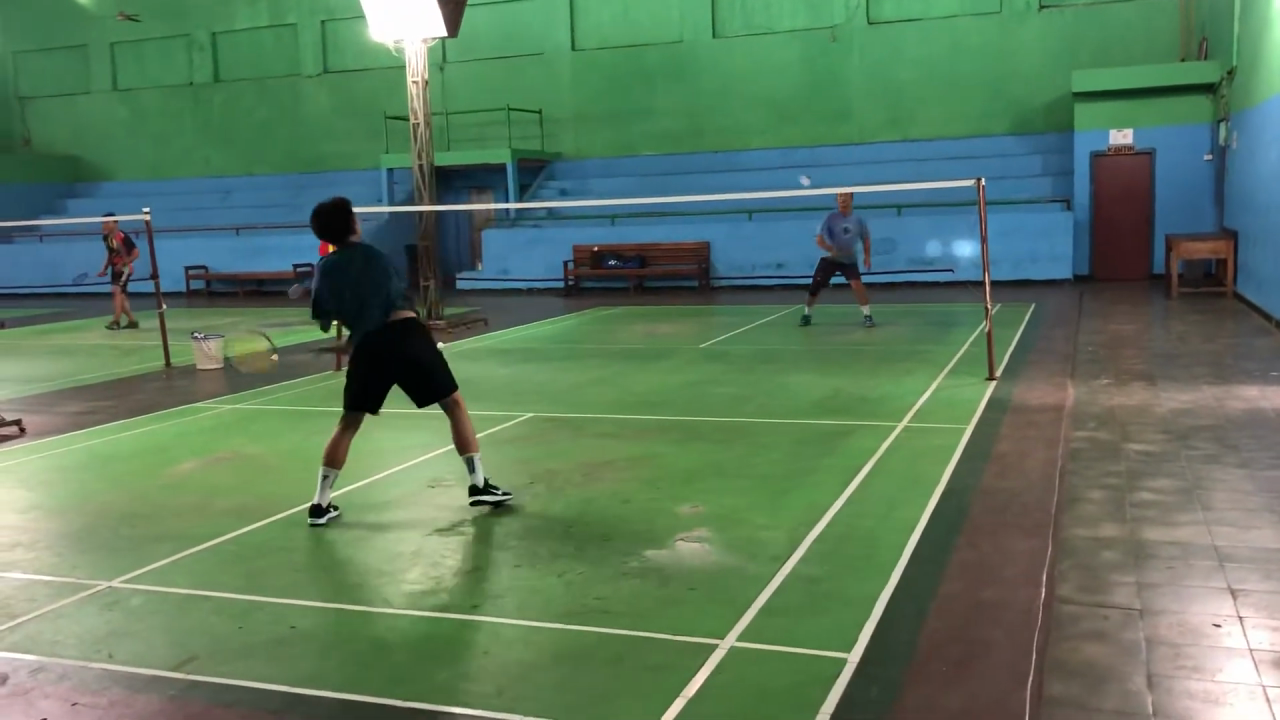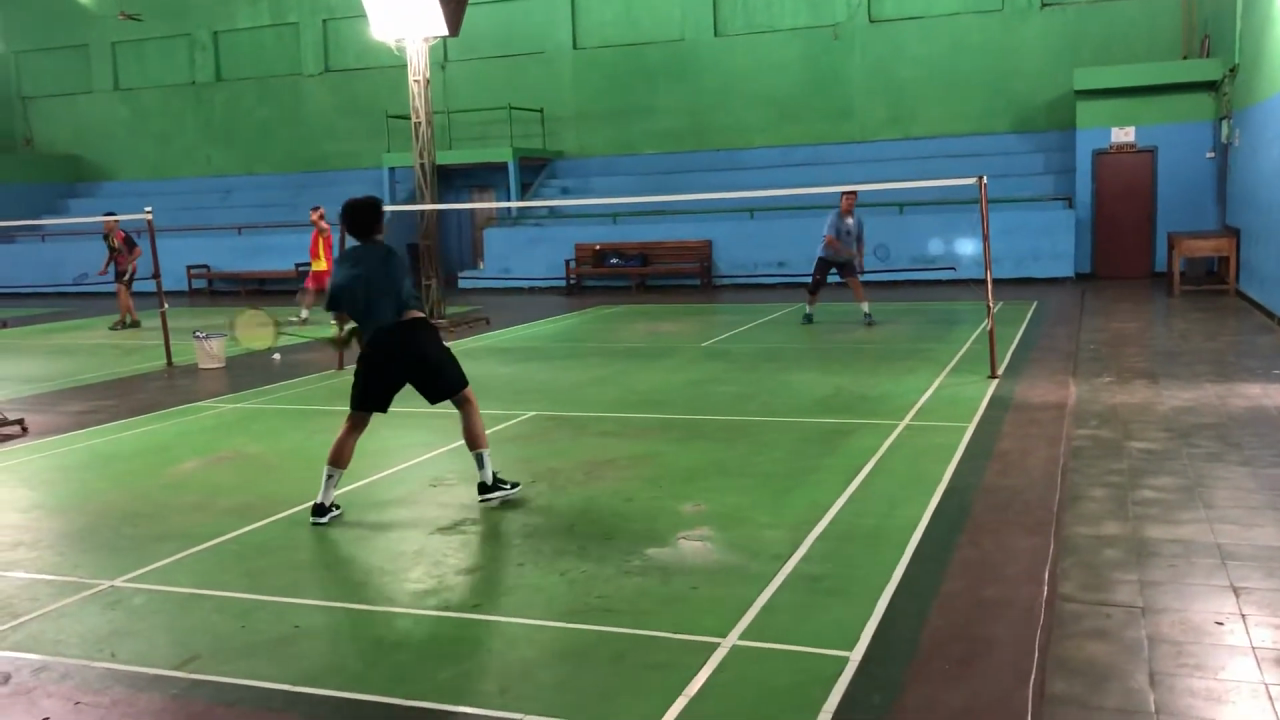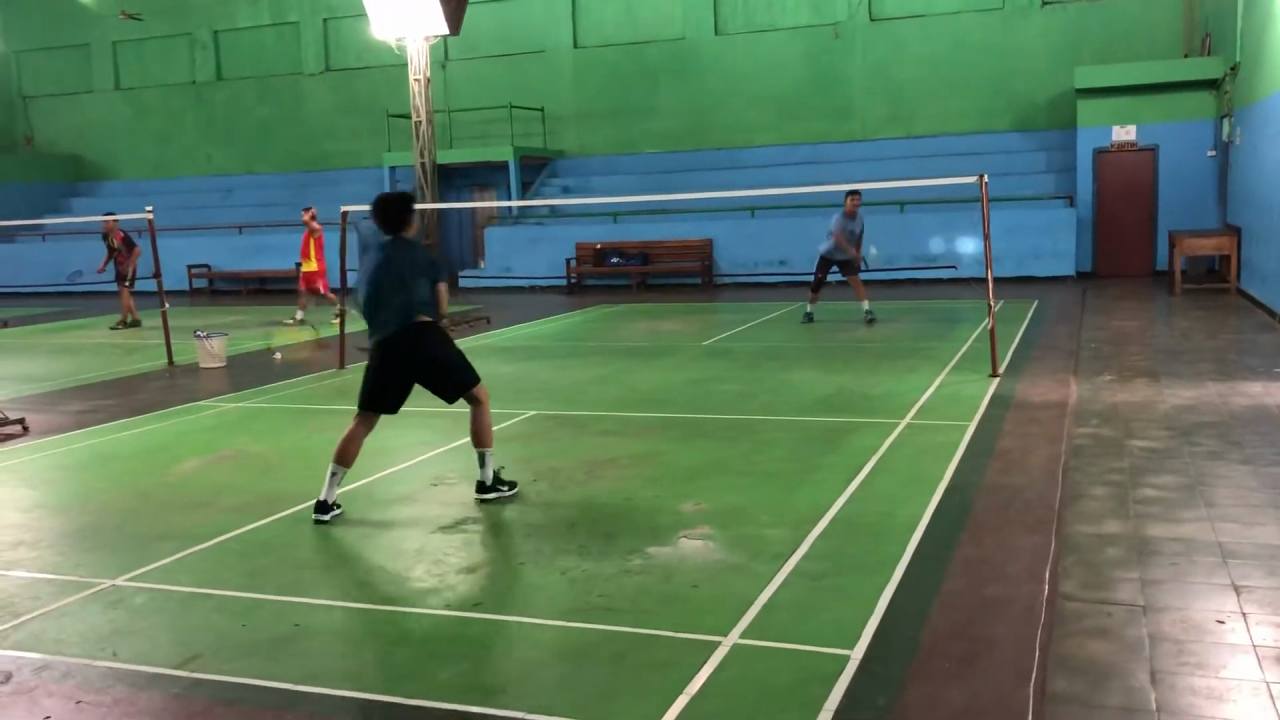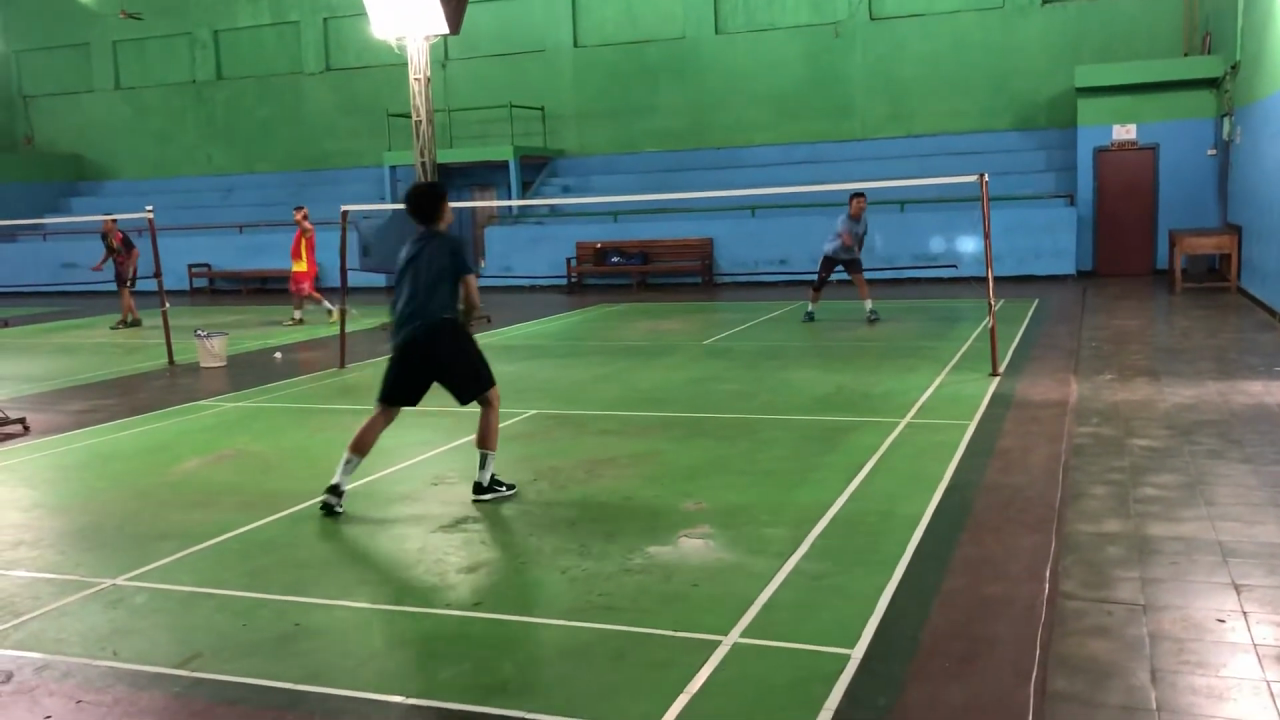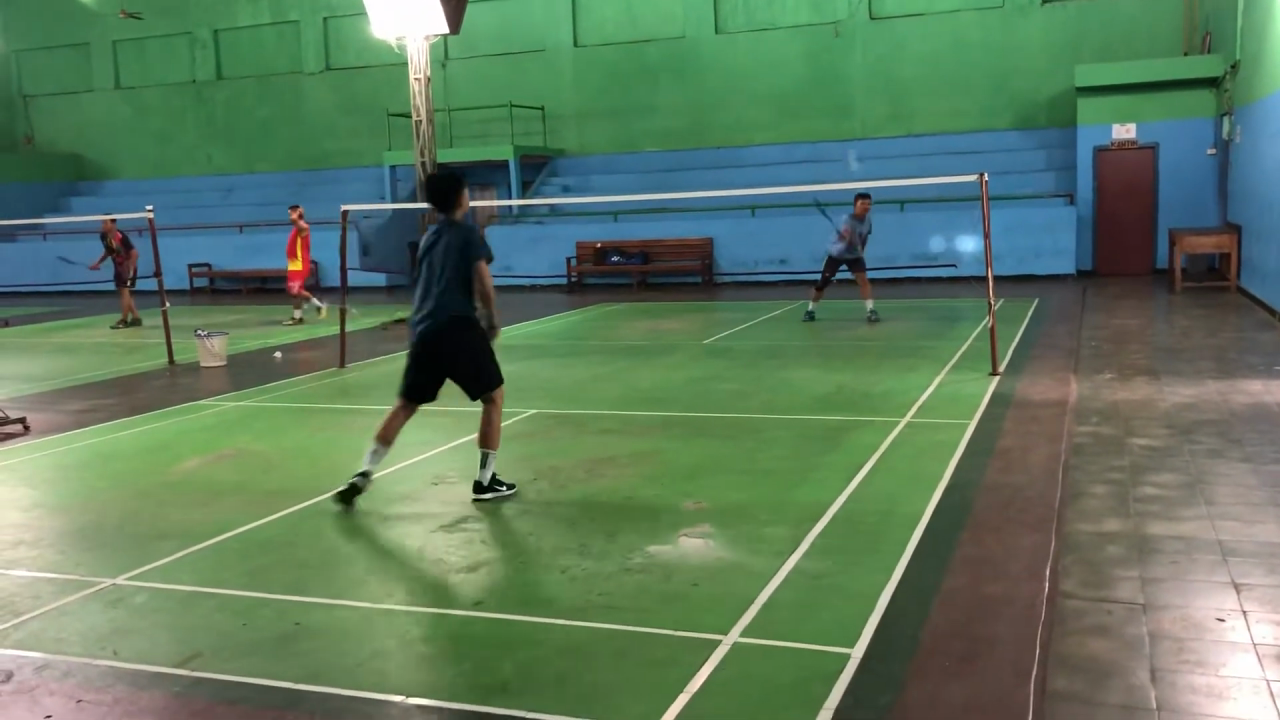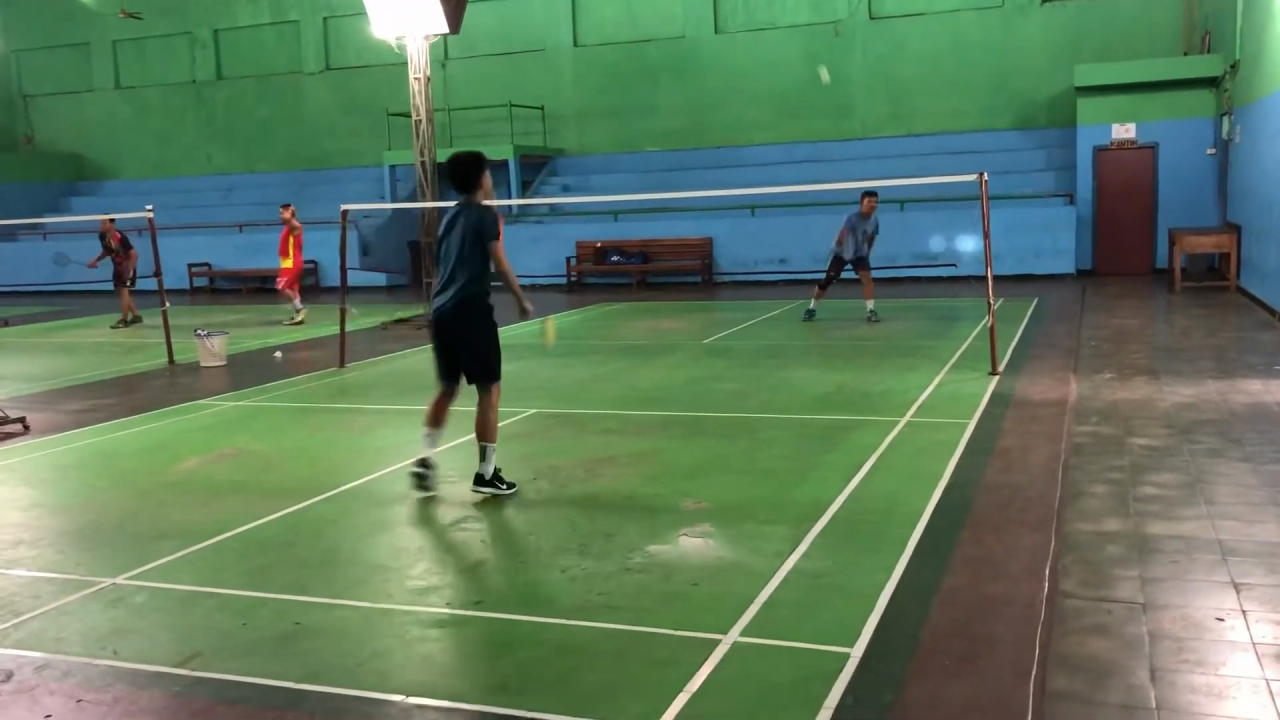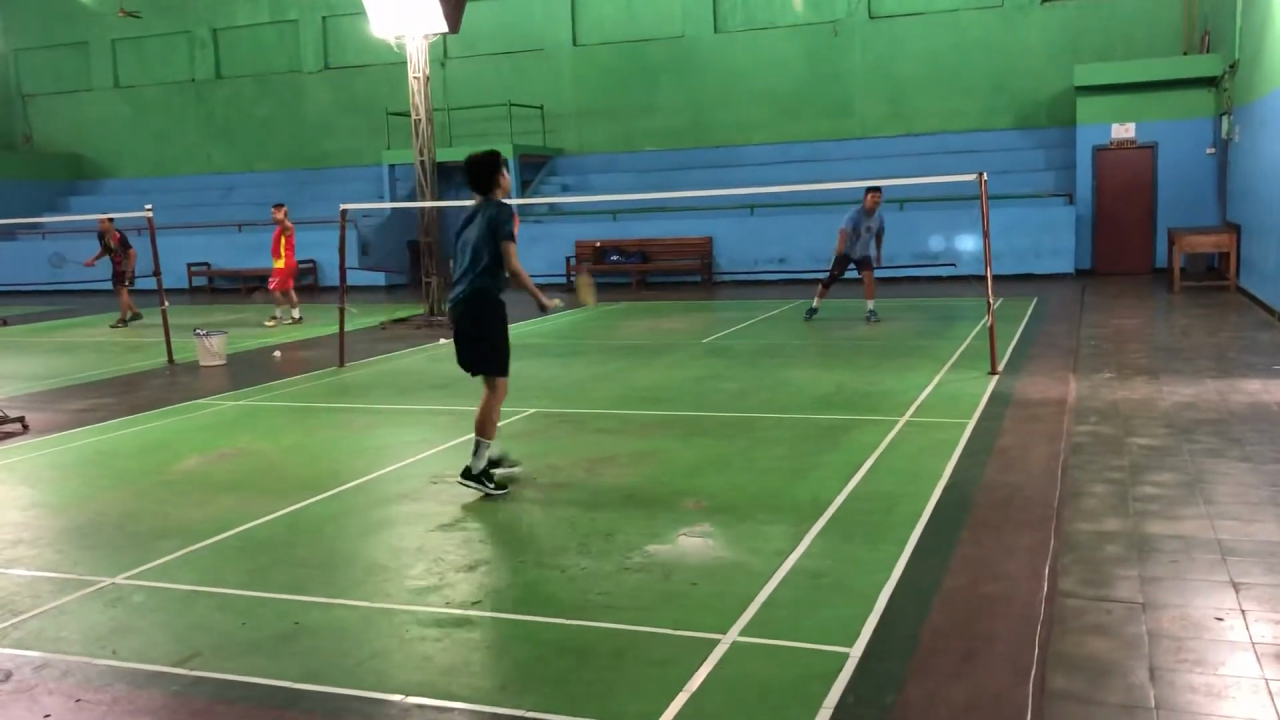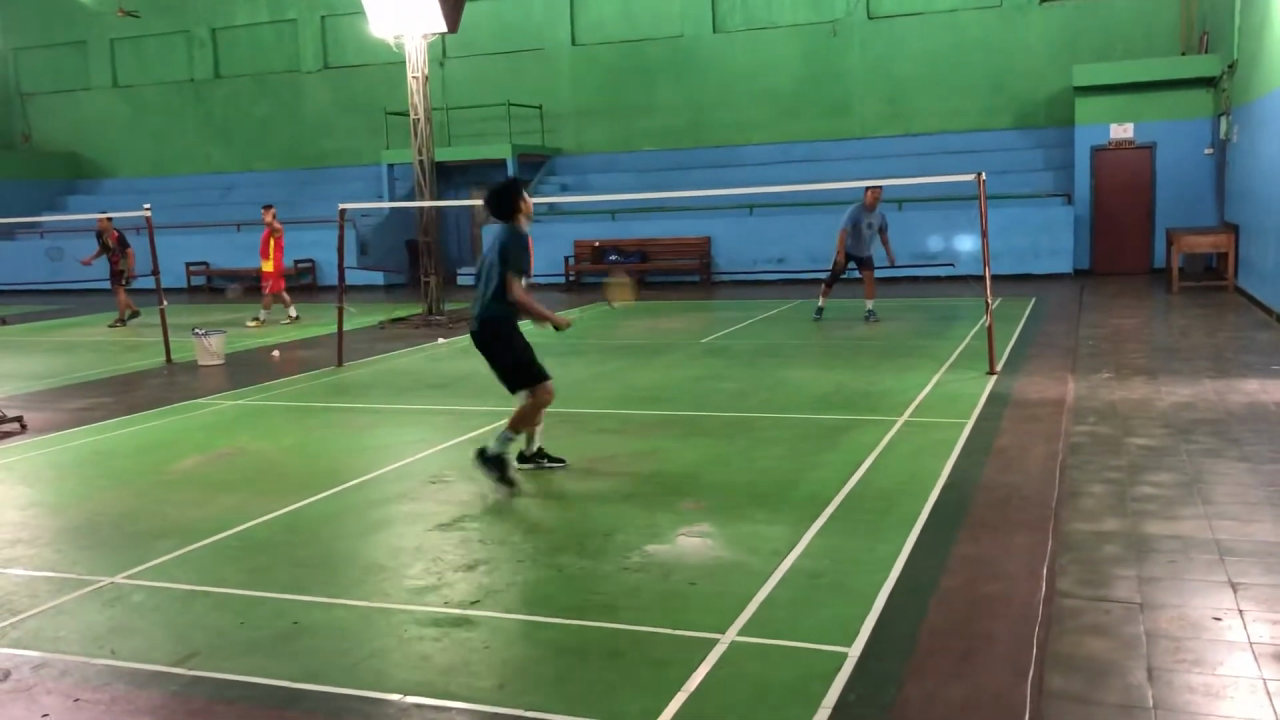
dt=0.1s
person 1, frame 1
left shoulder: (324, 272)
right shoulder: (372, 254)
left elbow: (325, 324)
left hip: (367, 345)
right hip: (406, 331)
left knee: (348, 424)
right knee: (454, 404)
left ankle: (320, 504)
right ankle: (479, 483)
person 1, frame 2
left shoulder: (341, 266)
right shoulder: (391, 255)
left elbow: (342, 314)
left hip: (375, 345)
right hip: (412, 333)
left knee: (355, 423)
right knee: (467, 400)
left ankle: (323, 502)
right ankle: (487, 481)
person 1, frame 3
left shoulder: (372, 260)
right shoulder: (421, 253)
left elbow: (370, 307)
right elbow: (441, 308)
left hip: (386, 345)
right hip: (424, 335)
left knee: (363, 422)
right knee: (479, 398)
left ankle: (326, 500)
right ankle: (487, 480)
person 1, frame 4
left shoulder: (409, 250)
right shoulder: (454, 244)
right elbow: (470, 298)
right wrist: (465, 325)
left hip: (406, 340)
right hip: (444, 333)
left knee: (384, 415)
right knee: (490, 399)
left ankle: (336, 487)
right ankle: (486, 482)
person 1, frame 5
left shoulder: (429, 238)
right shoulder: (469, 234)
right elbow: (484, 286)
right wrist: (492, 321)
left hip: (424, 331)
right hip: (459, 327)
left knee: (404, 407)
right knee: (493, 398)
left ankle: (363, 475)
right ankle: (486, 480)
person 1, frame 6
left shoulder: (451, 218)
right shoulder: (486, 215)
right elbow: (500, 266)
right wrist: (522, 301)
left hip: (442, 312)
right hip: (471, 310)
left knee: (446, 390)
right knee: (489, 391)
left ankle: (426, 458)
right ankle: (485, 475)
person 1, frame 7
left shoulder: (471, 214)
right shoulder: (501, 212)
right elbow: (511, 265)
right wrist: (540, 298)
left hip: (461, 305)
right hip: (484, 306)
left knee: (491, 383)
right knee: (497, 386)
left ankle: (486, 455)
right ankle: (476, 468)
person 1, frame 8
left shoulder: (502, 237)
right shoulder: (516, 240)
right elbow: (516, 293)
right wrist: (551, 317)
left hip: (492, 324)
right hip: (494, 327)
left knee: (539, 386)
right knee: (541, 392)
left ankle: (530, 448)
right ankle: (495, 452)
